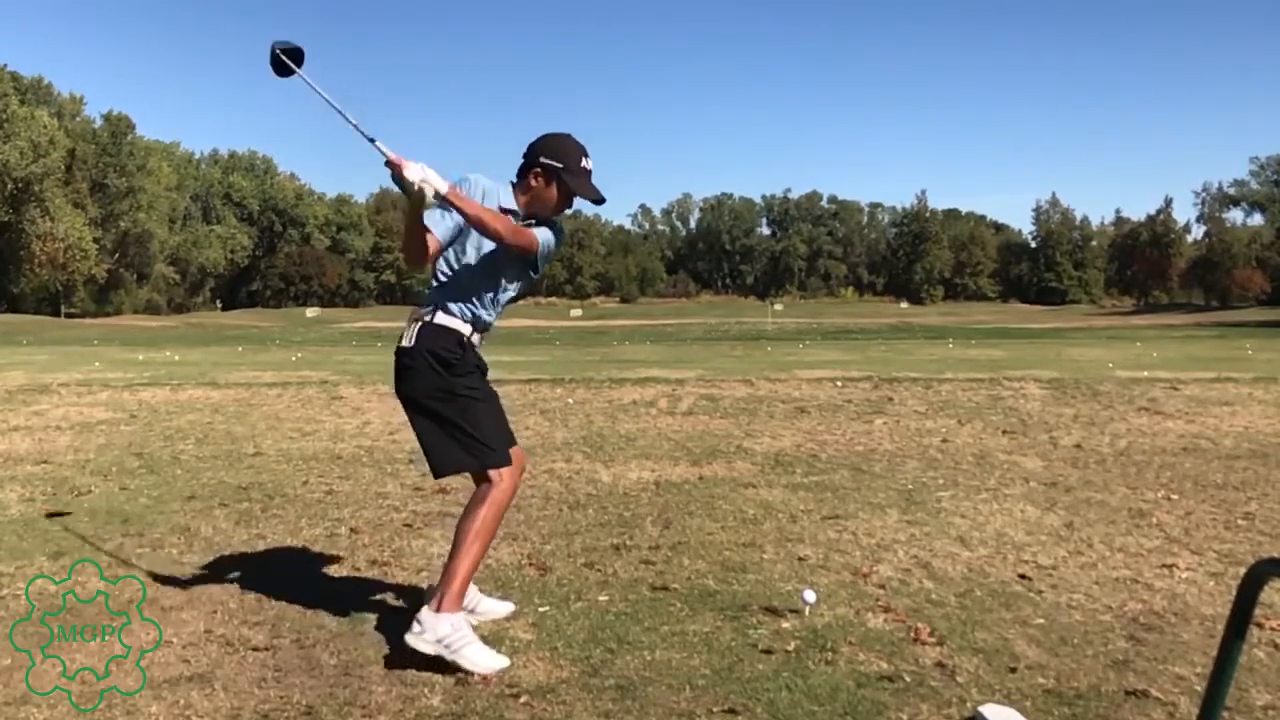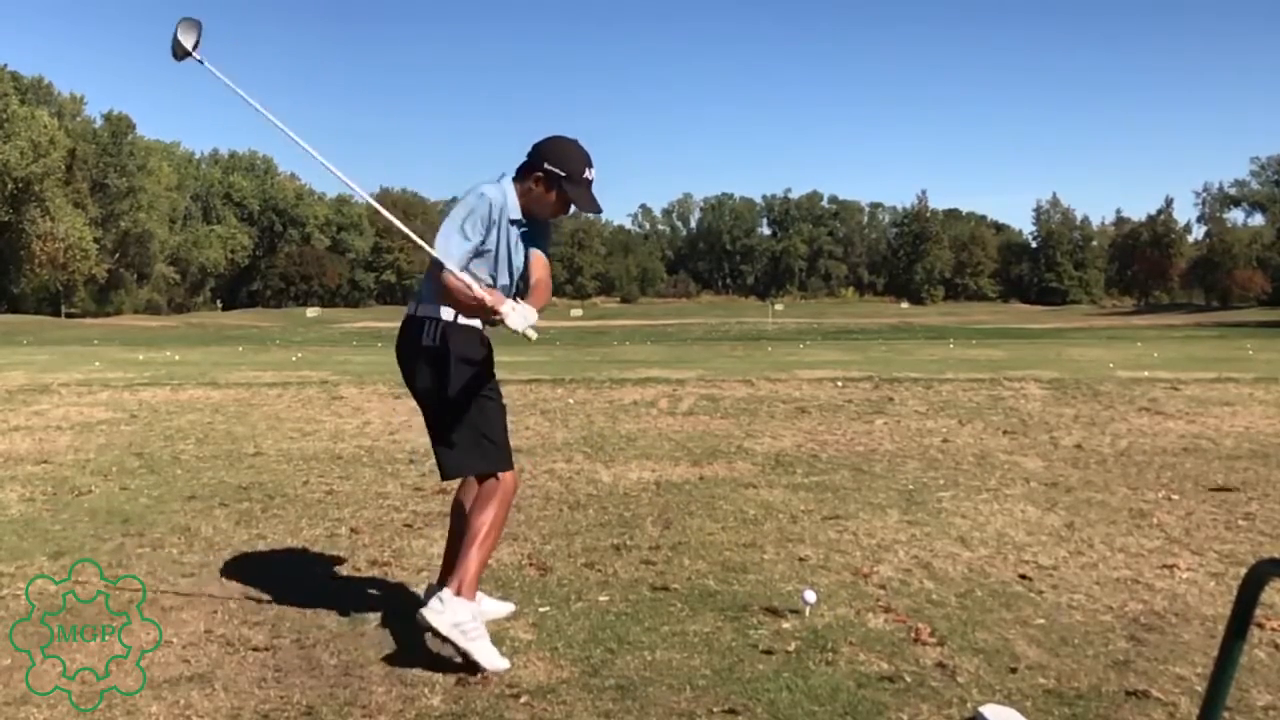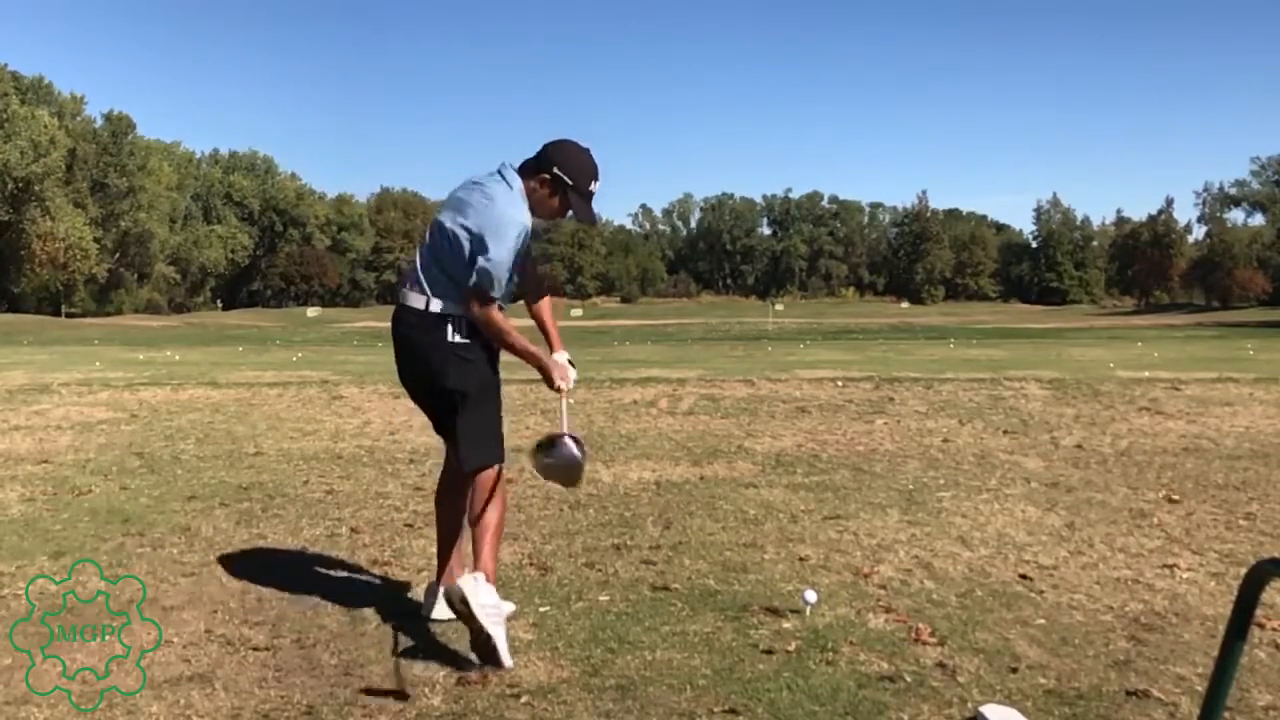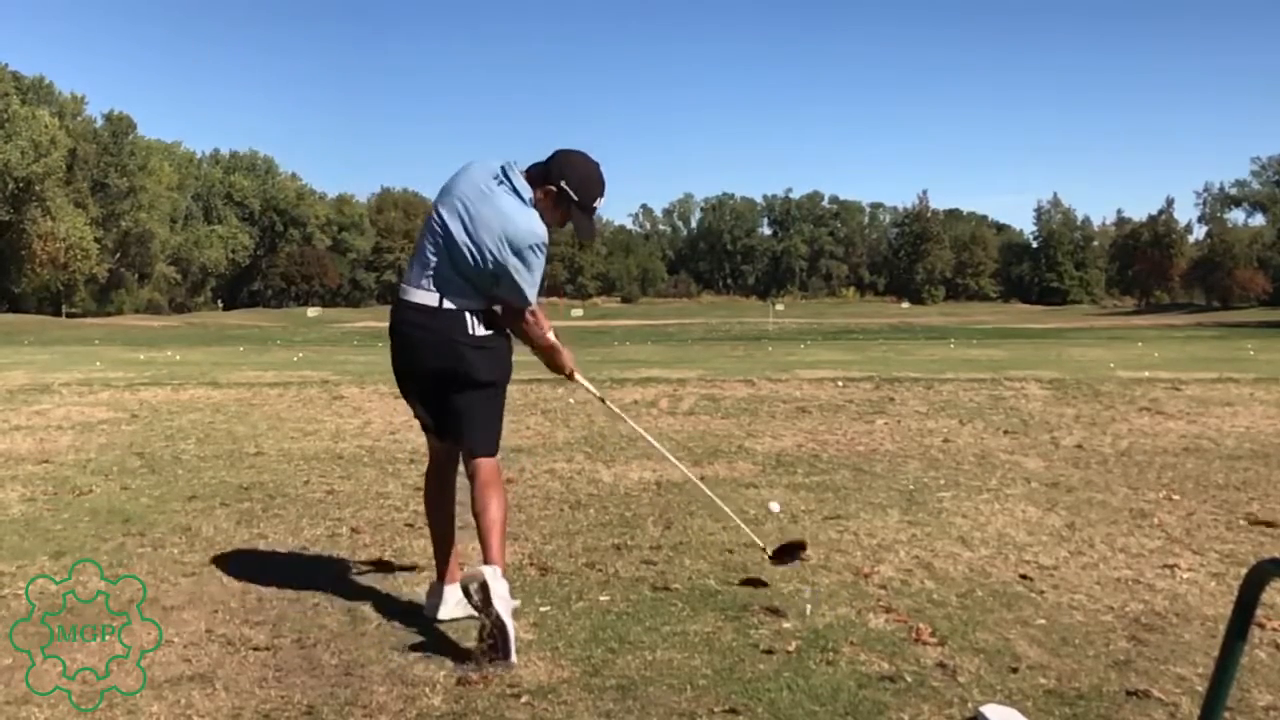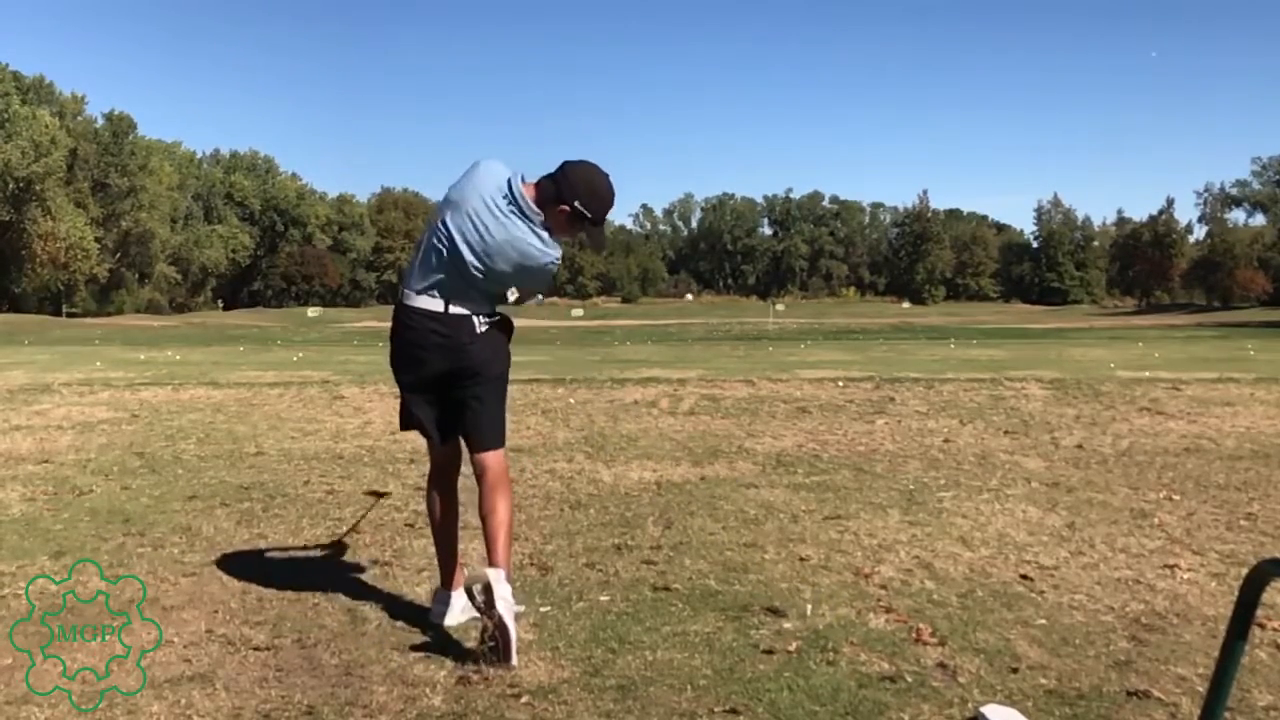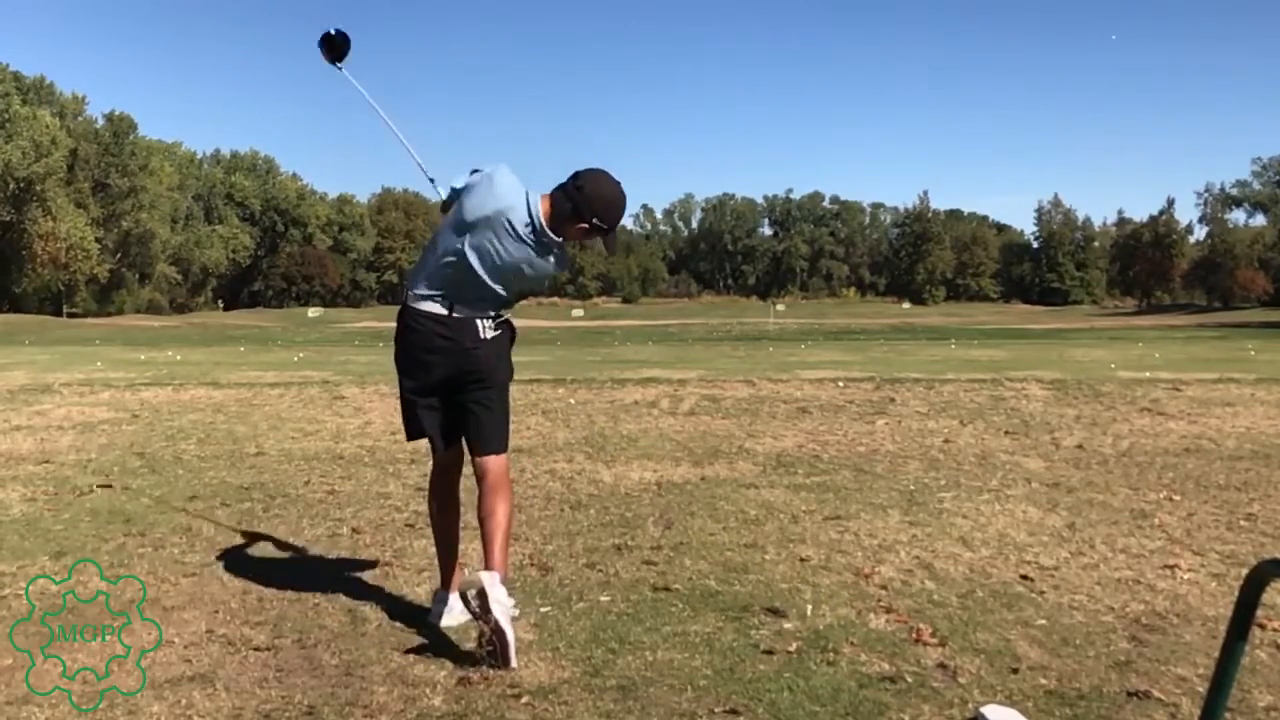
dt=0.4s
person 1, frame 1
left shoulder: (547, 236)
right shoulder: (475, 189)
left elbow: (510, 236)
right elbow: (417, 258)
left wrist: (443, 191)
right wrist: (415, 200)
left hip: (458, 354)
right hip: (436, 348)
left knee: (511, 463)
right knee: (498, 478)
left ankle: (455, 590)
right ankle: (441, 619)
person 1, frame 2
left shoulder: (536, 225)
right shoulder: (486, 201)
left elbow: (541, 280)
right elbow: (446, 281)
left wrist: (525, 307)
right wrist: (491, 303)
left hip: (453, 344)
right hip: (443, 341)
left knee: (486, 466)
right knee: (498, 478)
left ankle: (451, 586)
right ankle: (456, 603)
person 1, frame 3
left shoulder: (497, 190)
right shoulder: (511, 218)
left elbow: (529, 281)
right elbow: (481, 311)
left wrist: (557, 349)
right wrist: (541, 360)
left hip: (419, 331)
right hip: (451, 337)
left knee: (463, 456)
right knee: (487, 467)
left ankle: (447, 585)
right ankle: (480, 584)
person 1, frame 4
left shoulder: (478, 173)
right shoulder: (528, 232)
right elbow: (514, 316)
left wrist: (544, 326)
right wrist: (552, 351)
left hip: (410, 324)
right hip: (464, 335)
left knee: (442, 455)
right knee: (481, 462)
left ankle: (448, 587)
right ankle: (493, 577)
person 1, frame 5
left shoulder: (485, 172)
right shoulder: (541, 254)
left hip: (413, 328)
right hip: (473, 338)
left knee: (443, 461)
right knee: (490, 463)
left ankle: (451, 592)
right ankle: (498, 579)
person 1, frame 6
left shoulder: (497, 182)
right shoulder: (548, 263)
left elbow: (451, 203)
left hip: (419, 331)
right hip: (477, 342)
left knee: (445, 464)
right knee: (492, 468)
left ankle: (449, 593)
right ankle: (493, 583)
